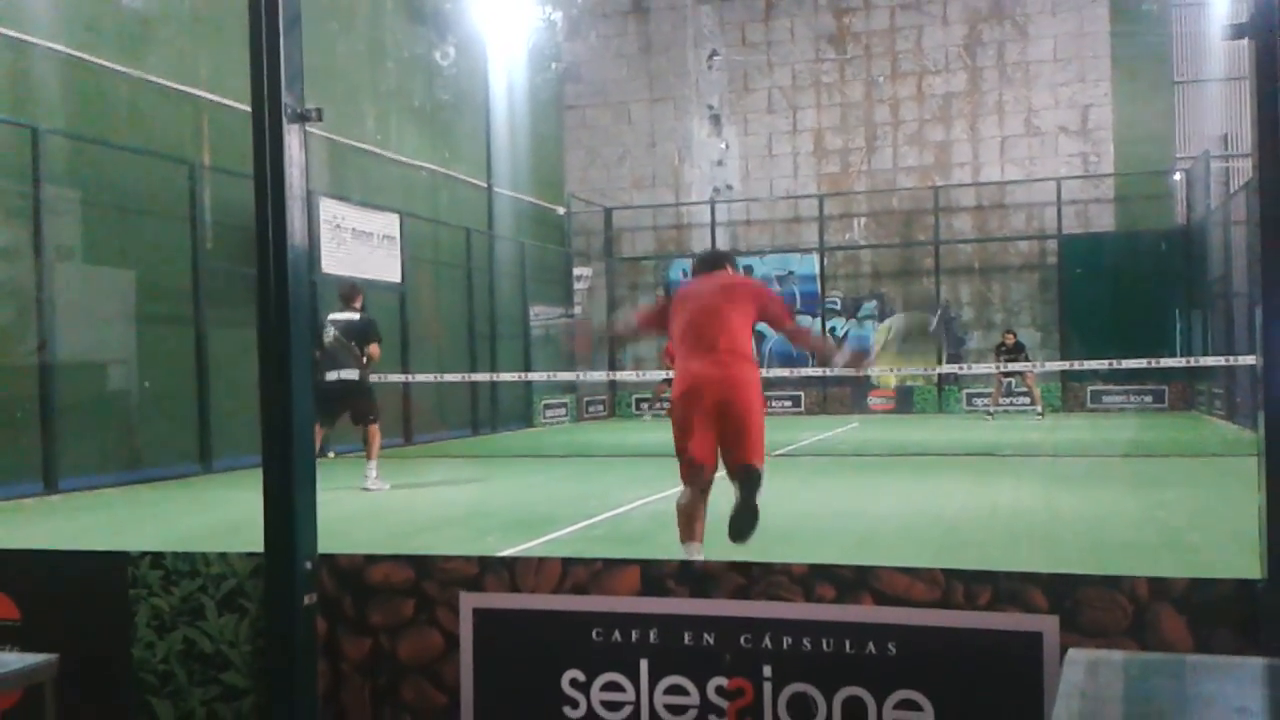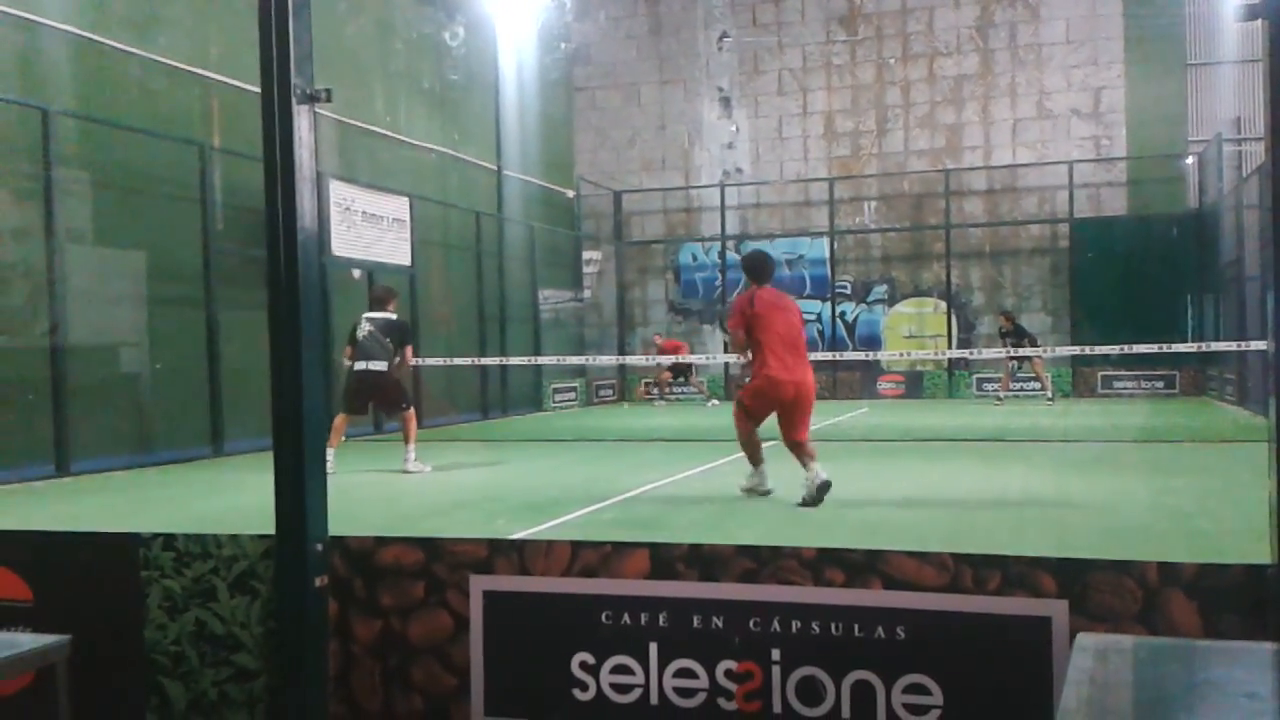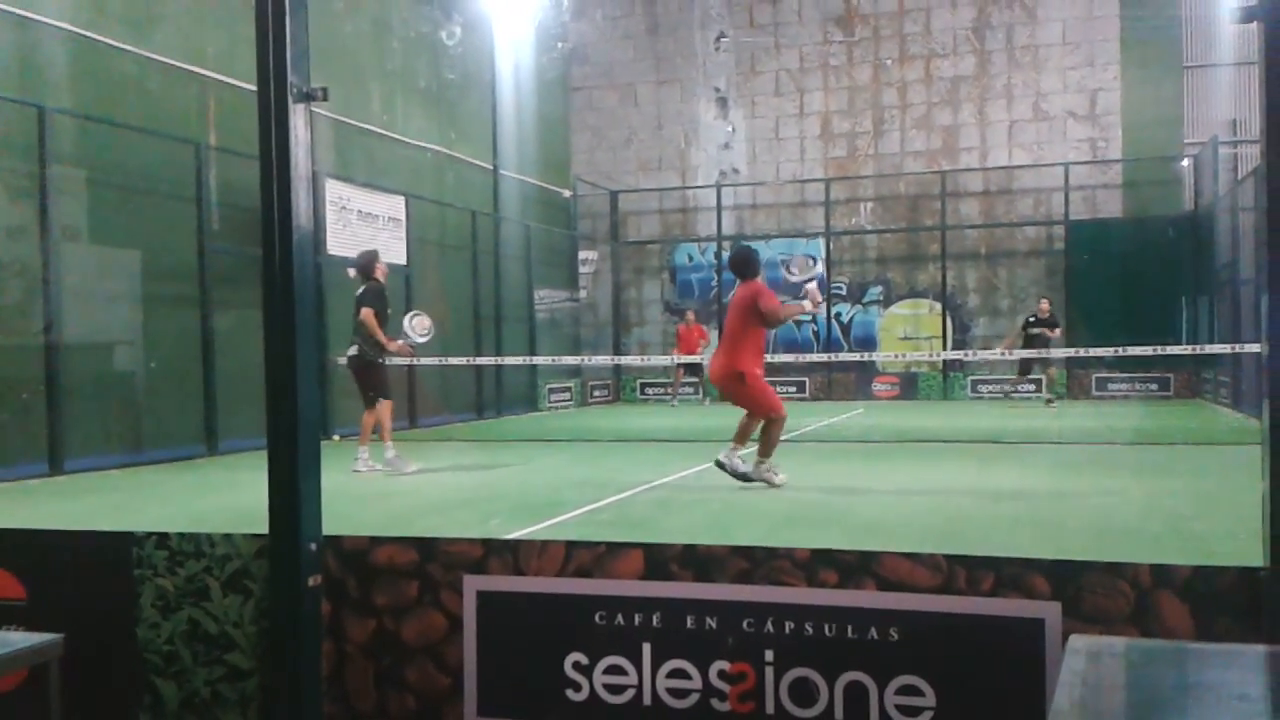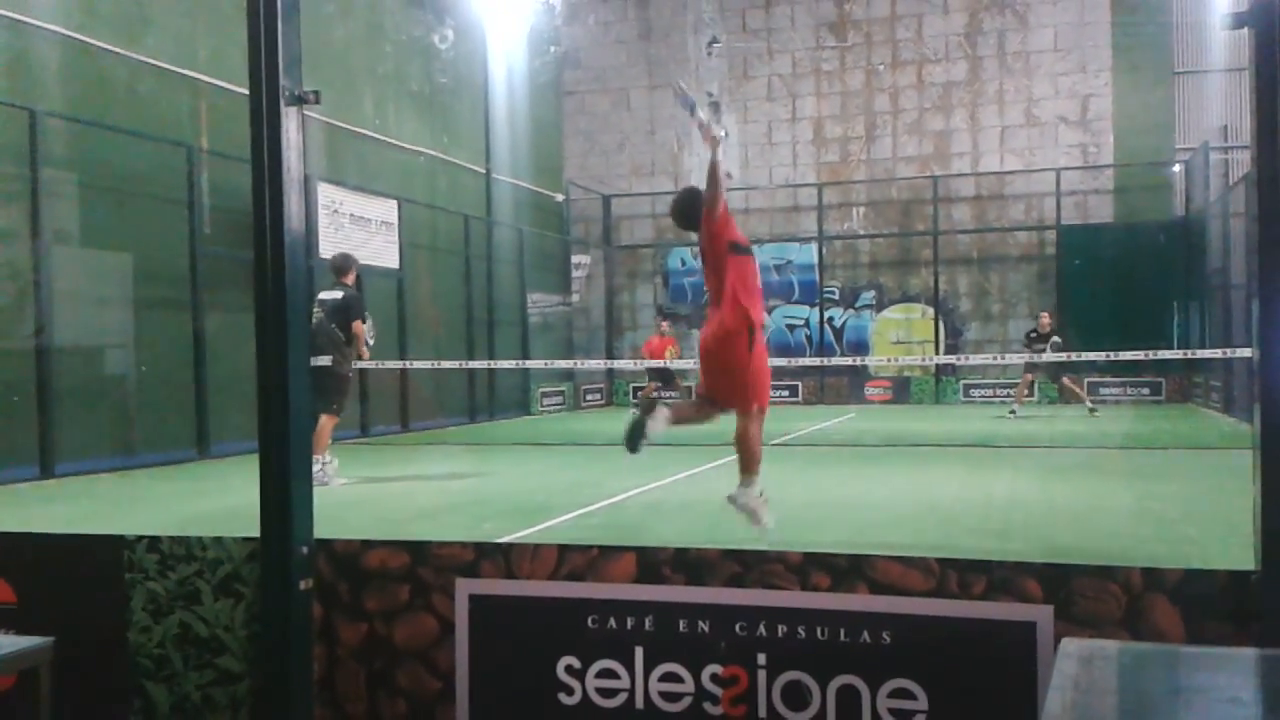
dt=1s
person 1, frame 1
left shoulder: (680, 296)
right shoulder: (745, 288)
left elbow: (632, 329)
right elbow: (795, 330)
right wrist: (833, 352)
left hip: (690, 387)
right hip: (737, 382)
left knee: (696, 484)
right knee: (746, 470)
left ankle: (692, 564)
right ankle: (748, 484)
person 1, frame 2
left shoulder: (744, 300)
right shoulder: (790, 303)
left elbow: (738, 342)
left hip: (769, 378)
right hip: (802, 378)
left knee: (744, 418)
right knee: (796, 436)
left ankle: (759, 478)
right ankle: (815, 476)
person 1, frame 3
left shoulder: (742, 292)
right shoulder: (758, 289)
left elbow: (770, 320)
right elbow: (778, 314)
left wrist: (801, 305)
right wrist: (807, 305)
left hip: (725, 367)
right hip: (738, 369)
left knee: (758, 411)
right knee: (777, 415)
left ankle: (730, 455)
right ankle: (763, 467)
person 1, frame 4
left shoulder: (713, 240)
right shoulder: (714, 224)
right elbow: (715, 192)
right wrist: (713, 151)
left hip: (719, 331)
right hip: (739, 329)
left knee: (710, 405)
right knee: (751, 415)
left ankle: (657, 414)
right ankle: (748, 493)
person 2, frame 1
left shoulder: (327, 321)
right shoulder: (366, 321)
left elbow: (318, 354)
right elbow: (374, 352)
right wrist: (365, 366)
left hip: (328, 381)
right hip: (355, 380)
left knee: (319, 427)
right knee: (372, 427)
right ankle: (371, 476)
person 2, frame 2
left shoulder: (361, 321)
right shoulder: (399, 323)
left elbow: (348, 353)
right elbow: (408, 358)
right wrist: (395, 369)
left hip: (358, 372)
right hip: (383, 371)
left knee: (344, 414)
right knee: (408, 413)
left ankle: (328, 459)
right ankle: (410, 460)
person 2, frame 3
left shoulder: (367, 290)
right shoulder: (375, 289)
right elbow: (366, 316)
left wrist: (392, 344)
right wrist: (386, 342)
left hip: (361, 354)
right hip: (368, 355)
left knee: (372, 407)
right knee: (383, 402)
left ankle: (362, 458)
right ankle: (390, 455)
person 2, frame 4
left shoulder: (321, 296)
right shoulder: (352, 297)
left elbow: (315, 328)
right elbow: (357, 328)
right wrist: (362, 350)
left hip: (316, 360)
right hip: (336, 362)
left knee: (326, 412)
right knee: (330, 414)
left ankle: (325, 460)
right ankle: (316, 468)
